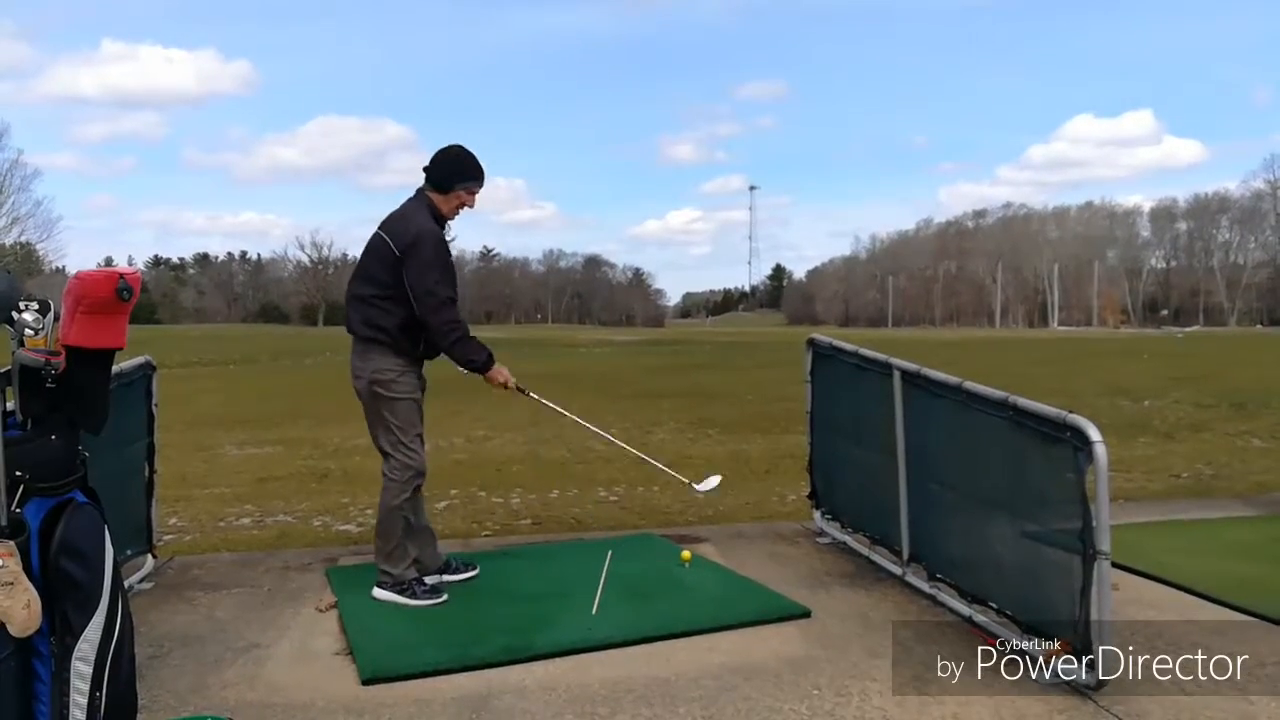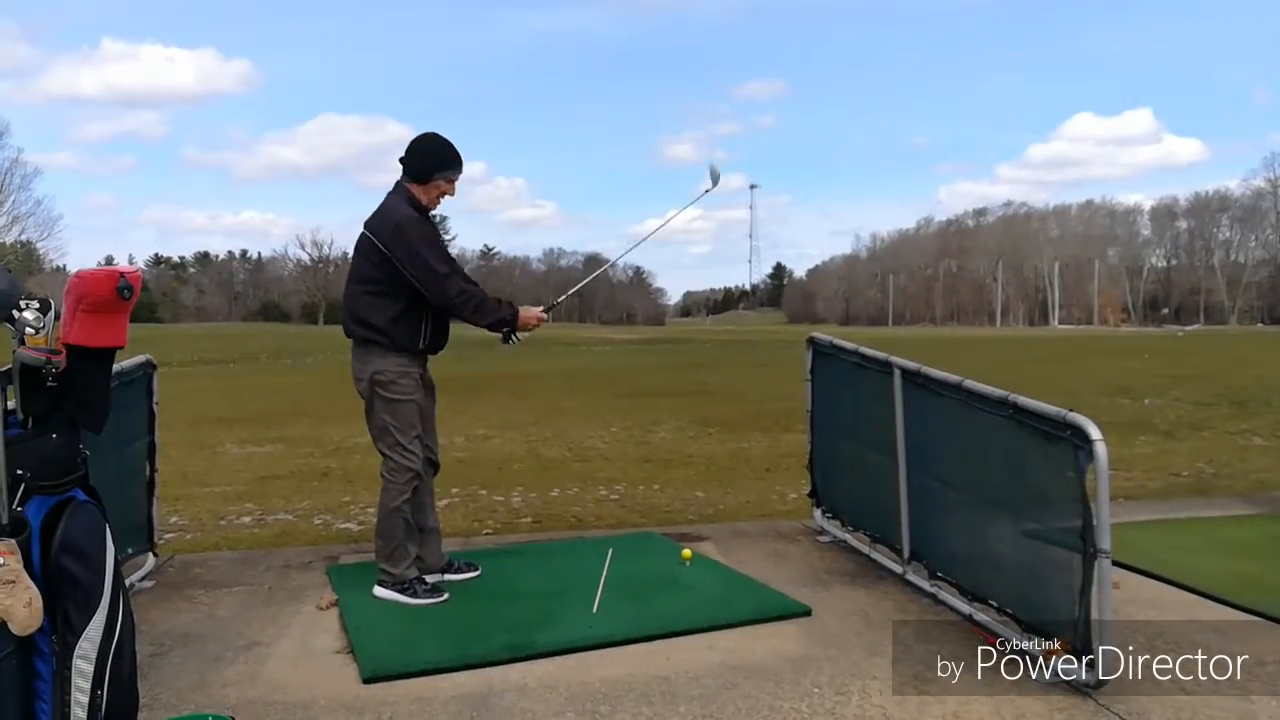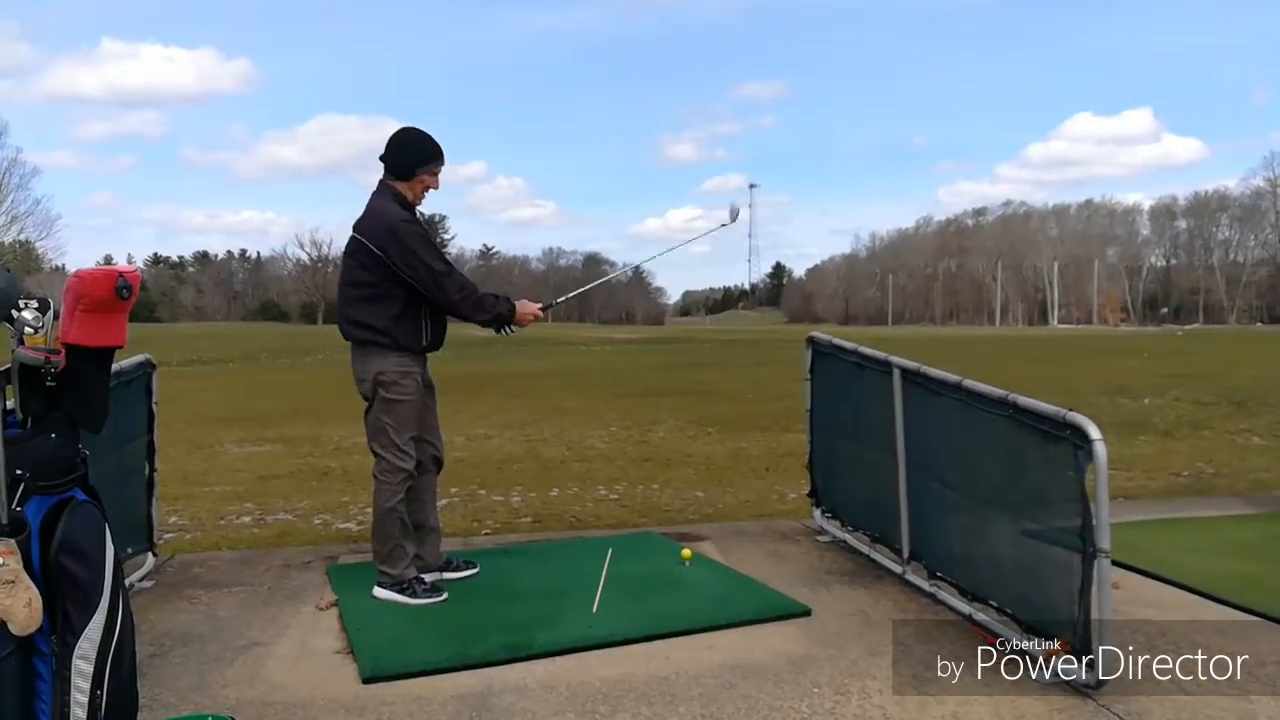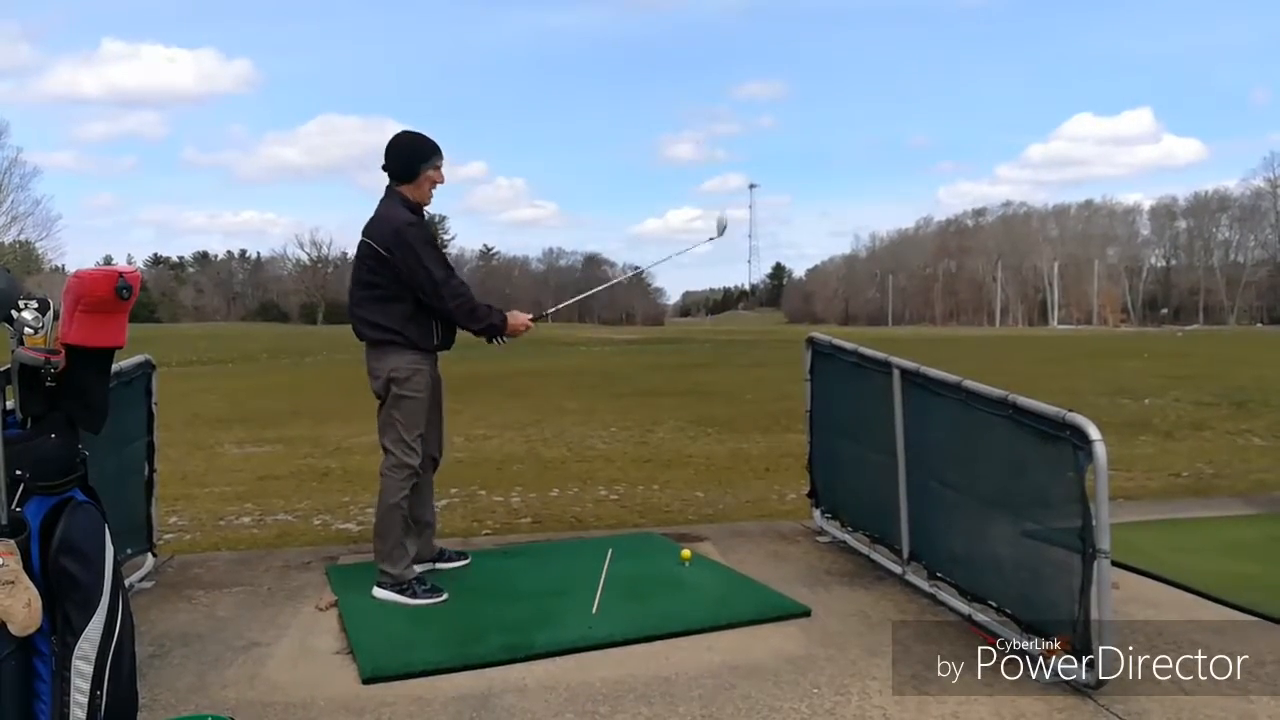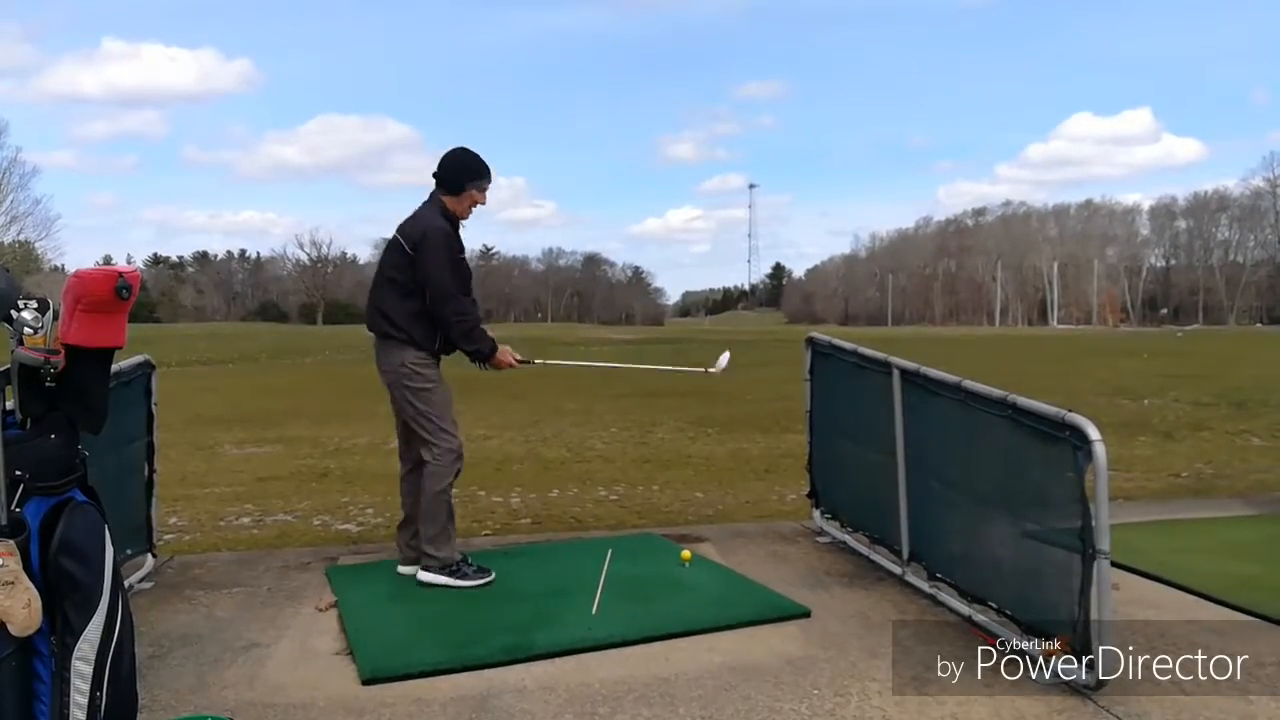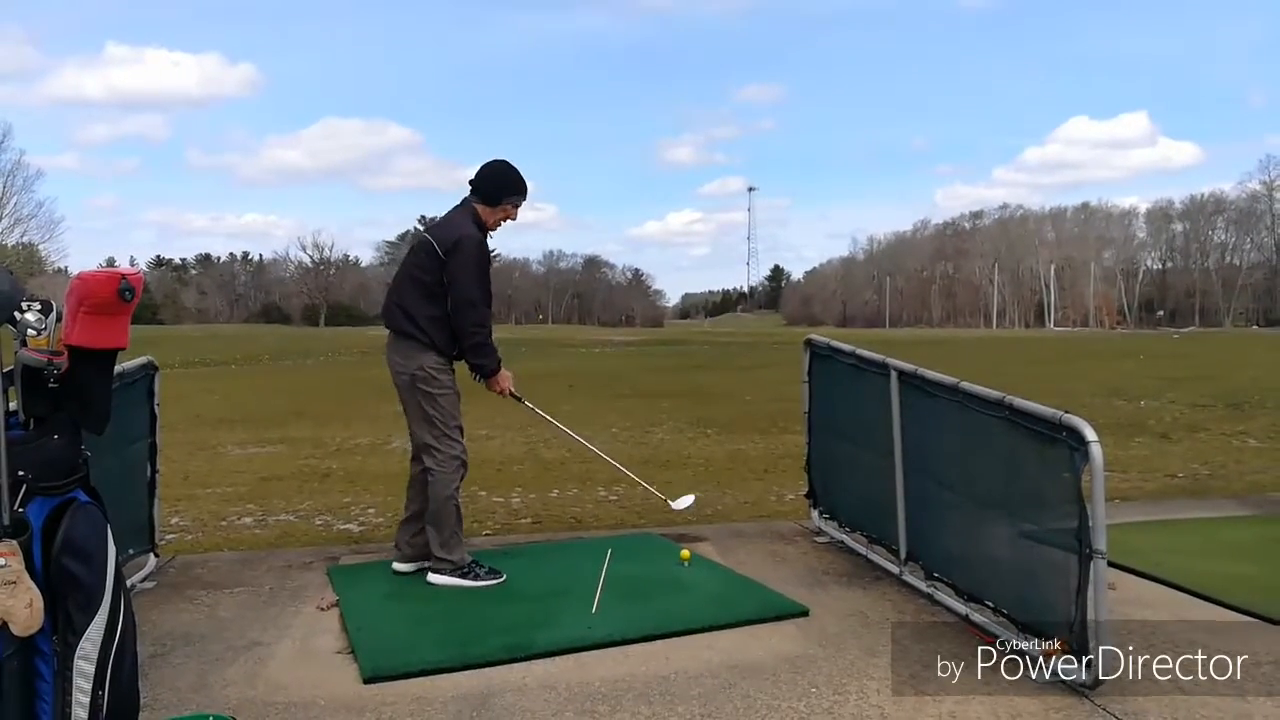
dt=0.5s
person 1, frame 1
left shoulder: (412, 221)
right shoulder: (422, 234)
right elbow: (438, 312)
left wrist: (474, 354)
right wrist: (484, 364)
left hip: (394, 357)
right hip: (385, 362)
left knee: (410, 464)
right knee: (405, 466)
left ankle: (425, 561)
right ankle: (394, 576)
person 1, frame 2
left shoulder: (407, 218)
right shoulder: (401, 223)
left elbow: (447, 283)
right elbow: (447, 290)
left wrist: (502, 315)
right wrist: (510, 315)
left hip: (406, 357)
right hip: (387, 361)
left knee: (423, 461)
right knee: (403, 465)
left ankle: (427, 560)
right ankle: (394, 575)
person 1, frame 3
left shoulder: (393, 216)
right shoulder: (391, 222)
left elbow: (440, 279)
right elbow: (443, 284)
left wrist: (499, 310)
right wrist: (507, 311)
left hip: (405, 356)
right hip: (387, 360)
left knee: (427, 457)
right knee: (396, 465)
left ankle: (427, 558)
right ankle: (393, 576)
person 1, frame 4
left shoulder: (401, 220)
right shoulder: (400, 226)
left elbow: (439, 287)
right elbow: (442, 291)
left wrist: (491, 320)
right wrist: (498, 322)
left hip: (414, 353)
right hip: (401, 357)
left knee: (425, 456)
right knee: (403, 462)
left ankle: (419, 549)
right ankle: (392, 575)
person 1, frame 5
left shoulder: (430, 225)
right shoulder: (434, 232)
left elbow: (450, 300)
right elbow: (449, 304)
left wrist: (483, 347)
right wrist: (487, 350)
left hip: (407, 350)
right hip: (409, 353)
left knee: (419, 453)
right knee: (443, 450)
left ankle: (415, 550)
right ankle: (440, 558)
person 1, frame 6
left shoulder: (451, 228)
right shoulder: (468, 240)
right elbow: (468, 313)
left wrist: (486, 364)
right wrist: (490, 368)
left hip: (411, 349)
right hip: (424, 355)
left knee: (429, 453)
right knee: (447, 456)
left ankle: (412, 549)
right ankle: (448, 562)
